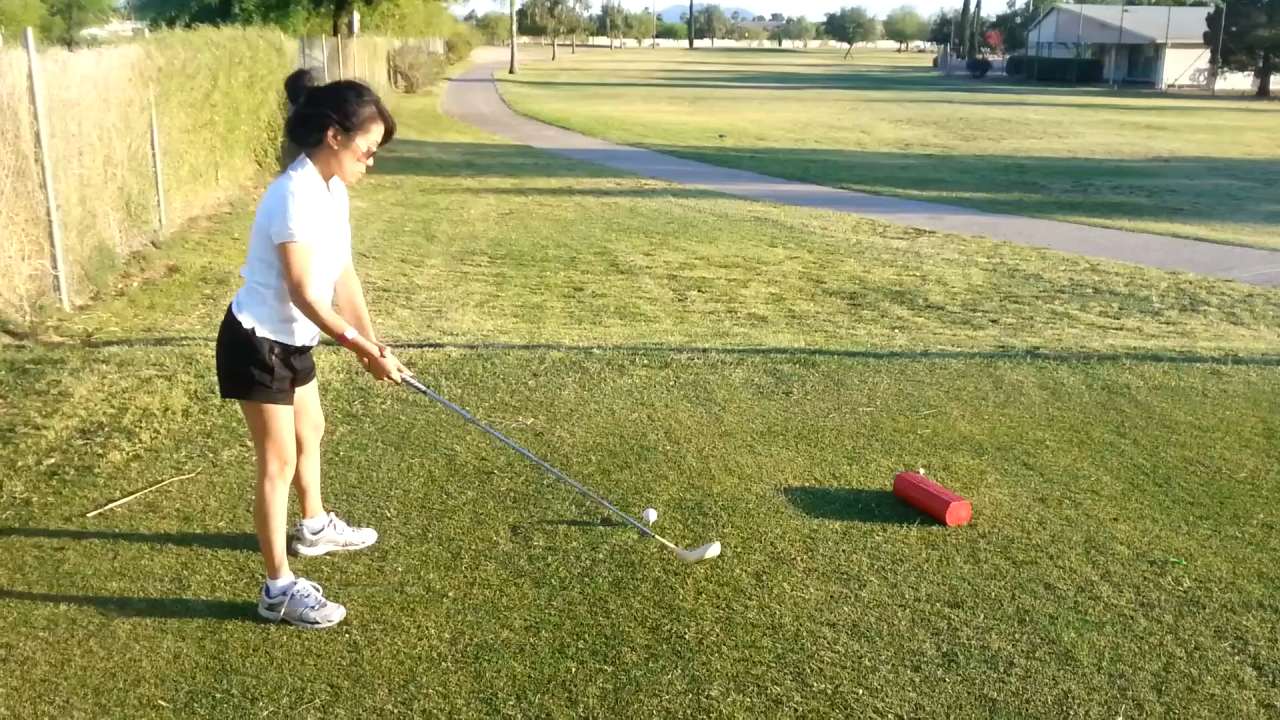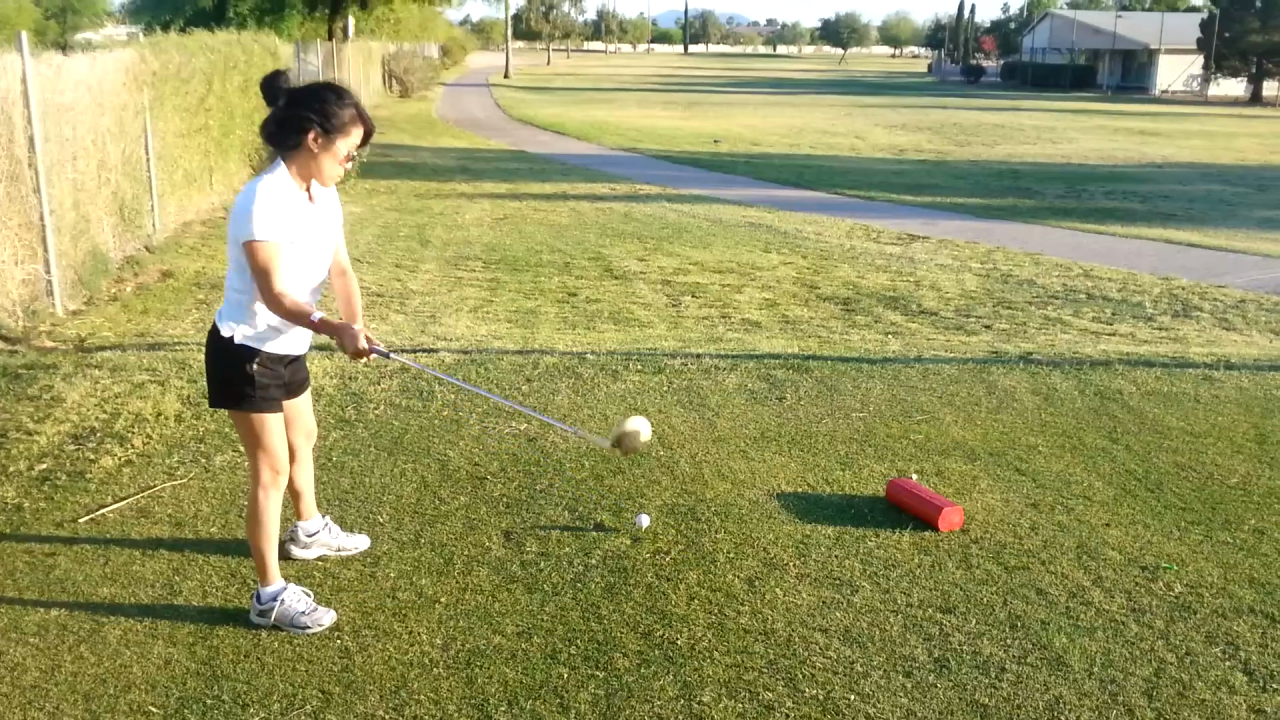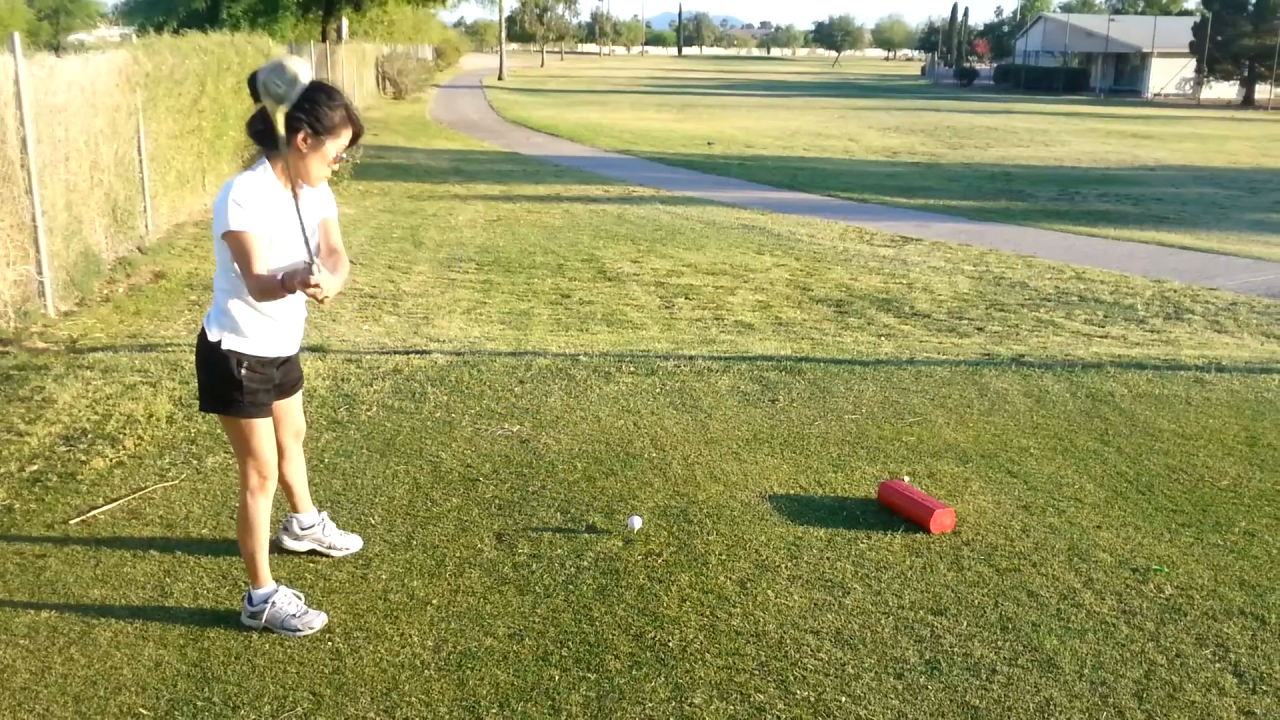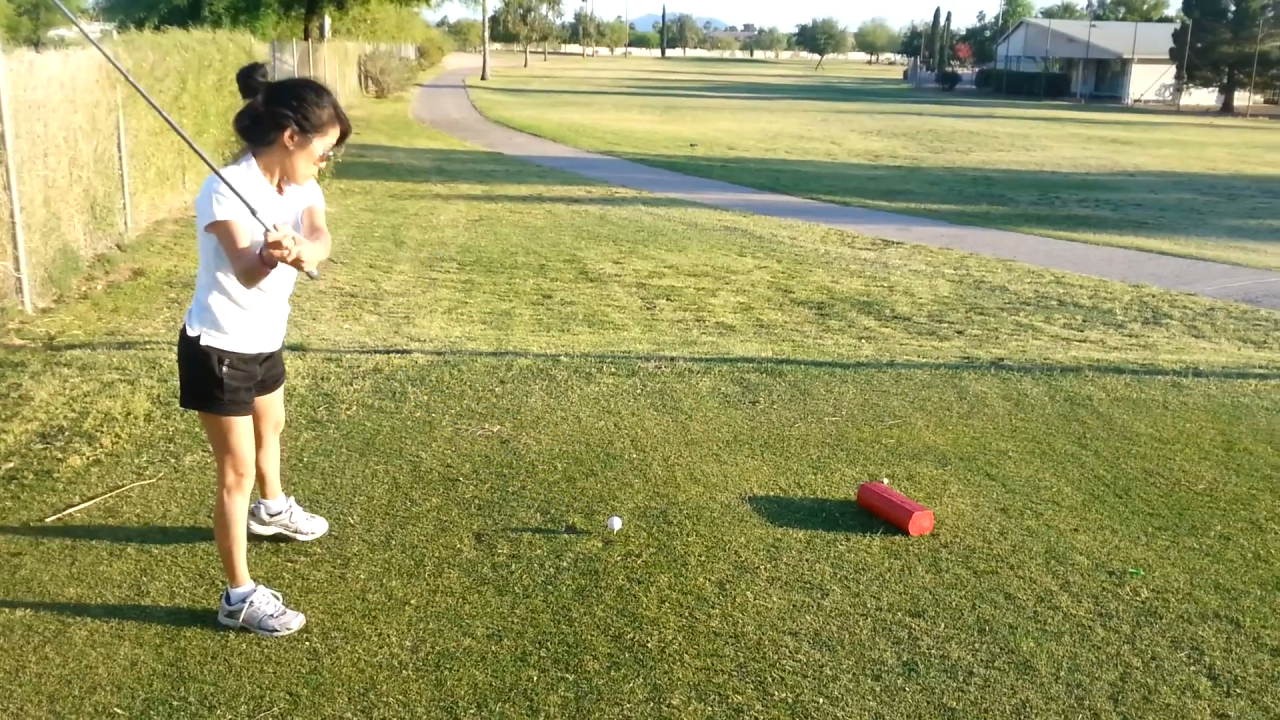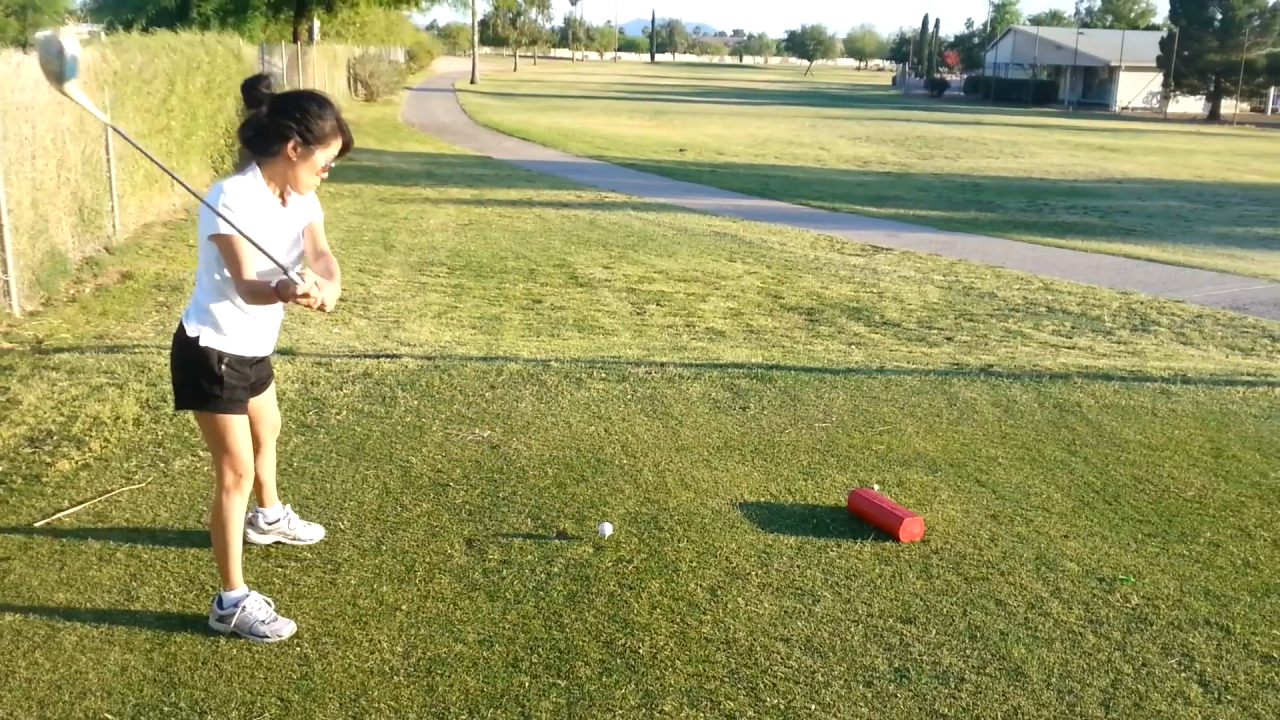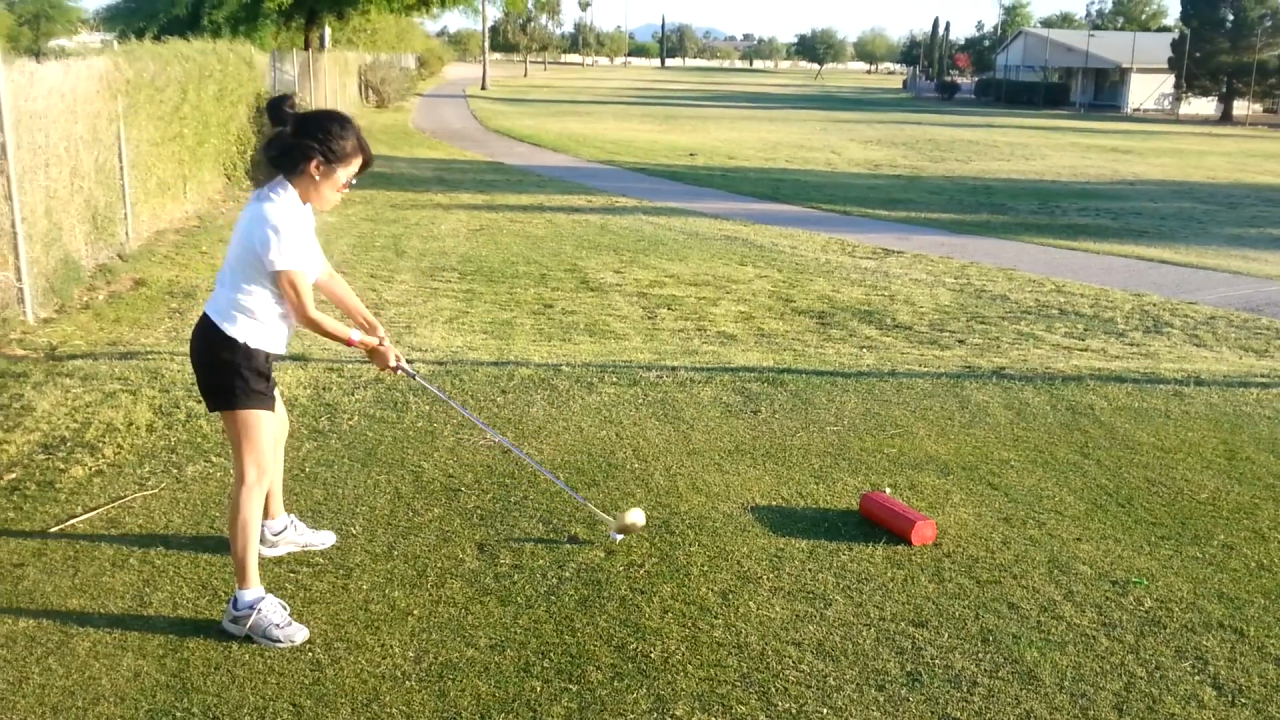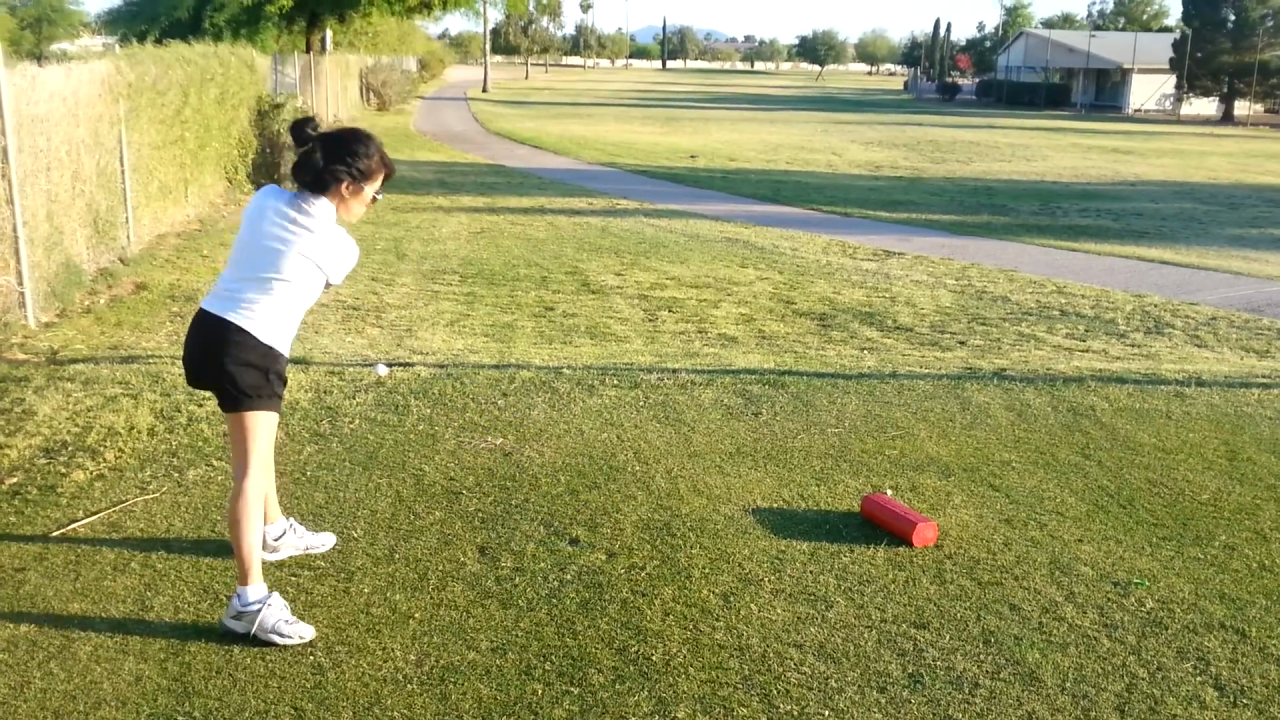
dt=0.2s
person 1, frame 1
left shoulder: (330, 189)
right shoulder: (297, 196)
left elbow: (342, 273)
right elbow: (305, 296)
left wrist: (370, 336)
right wrist: (363, 349)
left hip: (288, 340)
right hip: (257, 342)
left knee: (310, 433)
right knee: (278, 460)
left ankle: (314, 526)
right ankle: (279, 588)
person 1, frame 2
left shoulder: (322, 195)
right shoulder: (263, 199)
left elbow: (340, 268)
right elbow: (273, 295)
left wrist: (355, 322)
right wrist: (330, 328)
left hip: (284, 348)
right hip: (246, 351)
left knee: (302, 439)
right knee: (271, 469)
left ankle: (309, 529)
right ankle: (270, 594)
person 1, frame 3
left shoulder: (314, 193)
right shoulder: (242, 195)
left elbow: (334, 252)
right elbow: (256, 283)
left wrist: (326, 277)
right wrist: (294, 281)
left hip: (281, 349)
right hip: (237, 353)
left knee: (292, 439)
right knee: (260, 474)
left ankle: (303, 523)
right ankle: (261, 596)
person 1, frame 4
left shoulder: (301, 189)
right shoulder: (223, 188)
left elbow: (321, 238)
right elbow: (244, 271)
left wrist: (300, 249)
right wrist: (268, 256)
left hip: (265, 344)
right hip: (218, 350)
left knee: (270, 429)
right knee: (237, 472)
left ankle: (272, 508)
right ankle: (239, 596)
person 1, frame 5
left shoulder: (300, 198)
right shoulder: (231, 198)
left elbow: (322, 257)
right elbow: (247, 287)
left wrist: (324, 286)
right wrist: (287, 290)
left hip: (253, 349)
right hip: (212, 351)
left knee: (267, 432)
right knee: (236, 471)
left ankle: (268, 516)
right ankle: (232, 600)
person 1, frame 6
left shoulder: (292, 203)
right shoulder: (282, 222)
left elbow: (324, 276)
right elbow: (305, 314)
left wrist: (371, 323)
right wrist: (367, 346)
left hip: (242, 344)
right hip: (233, 349)
left knee: (275, 436)
right knee: (255, 469)
left ankle: (275, 527)
right ankle: (248, 602)
person 1, frame 7
left shoulder: (266, 199)
right shoulder: (339, 246)
left hip: (211, 330)
right hip: (249, 348)
left knee: (257, 441)
right knee: (251, 468)
left ankle: (273, 530)
right ankle: (250, 599)
